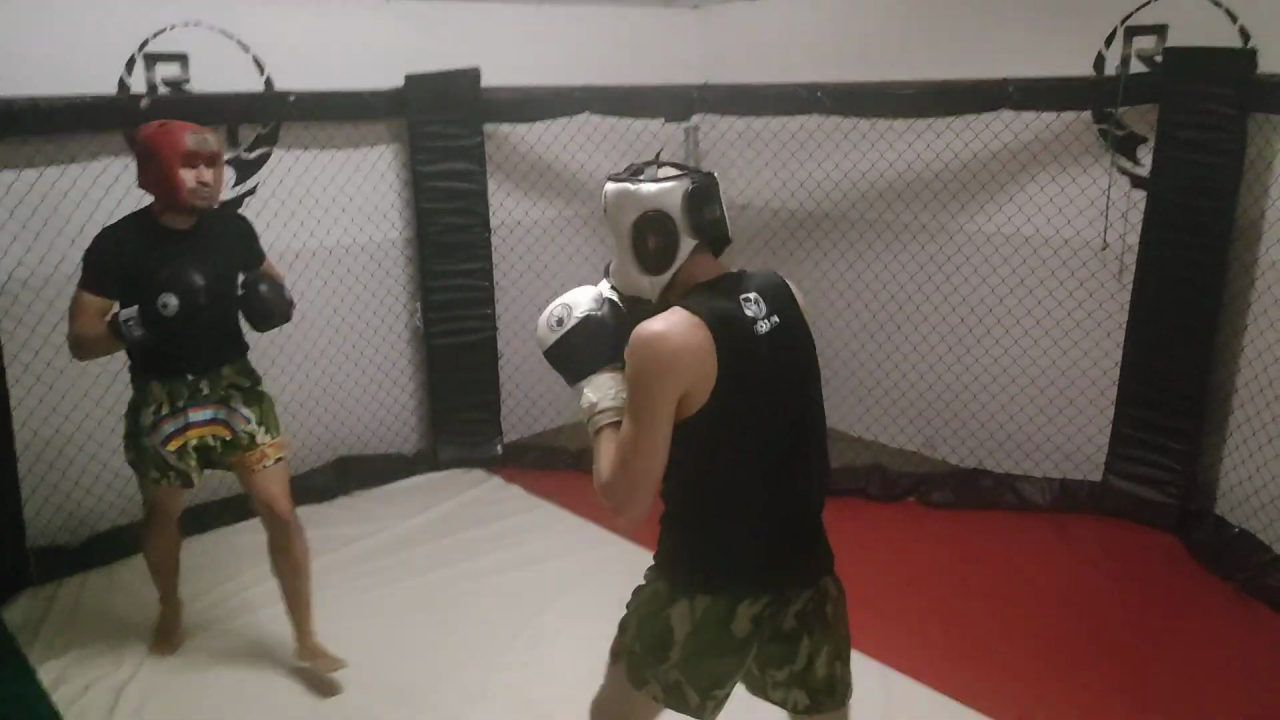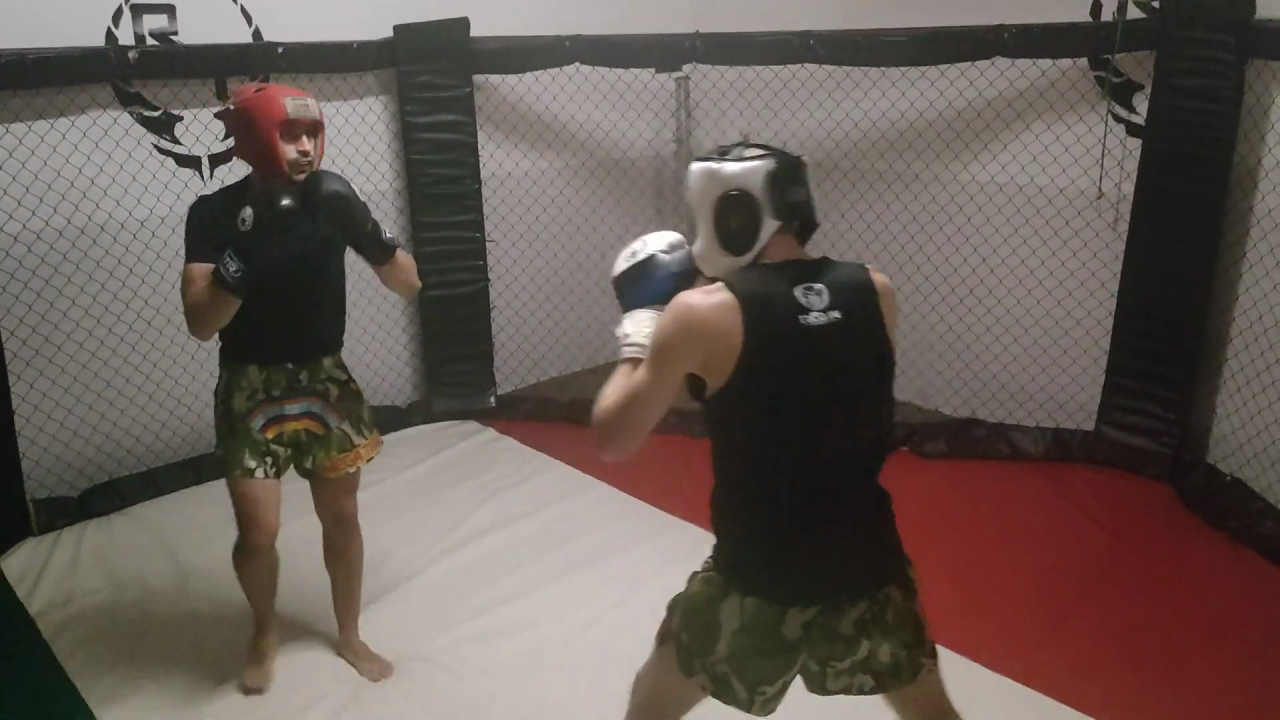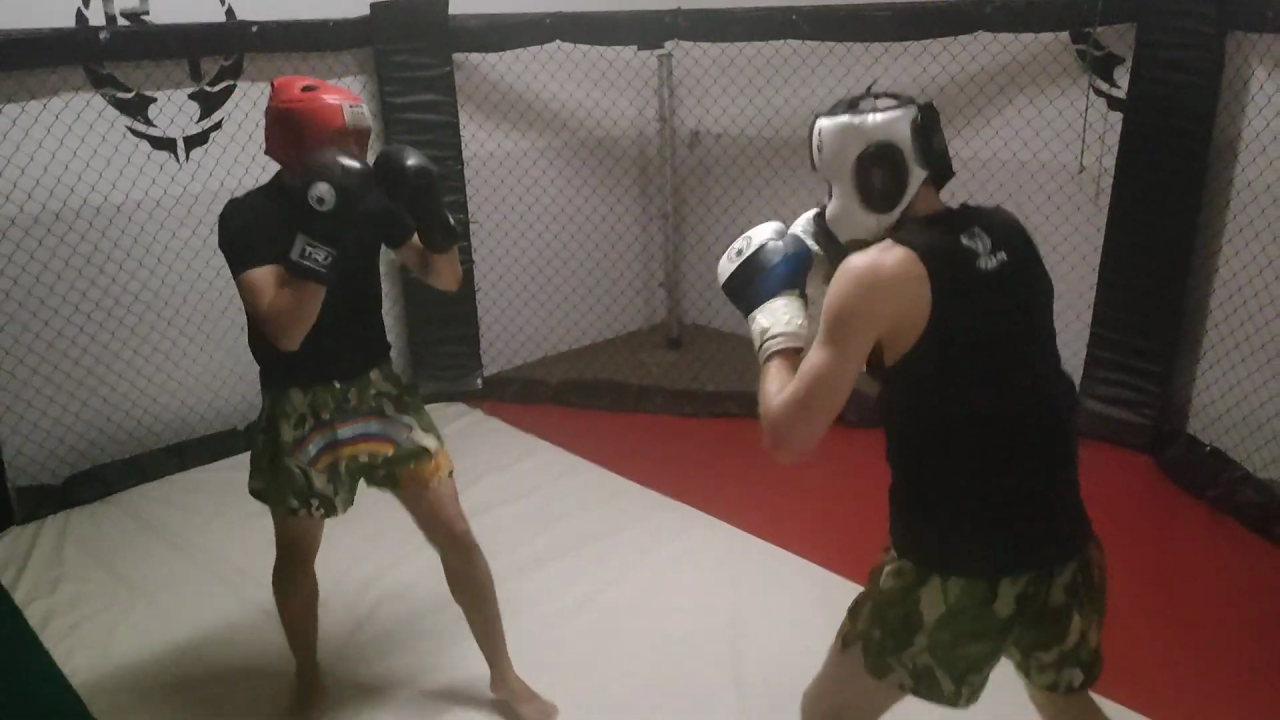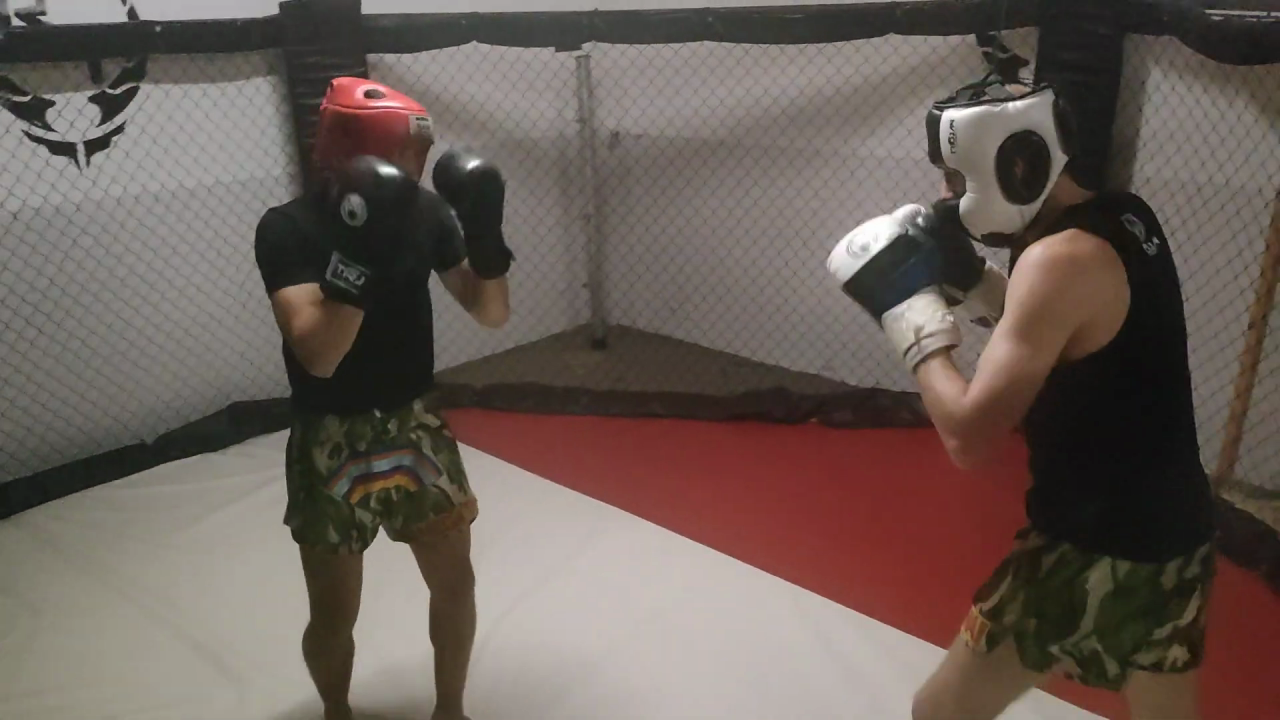
dt=0.5s
person 1, frame 1
left shoulder: (231, 229)
right shoulder: (116, 244)
left elbow: (268, 281)
right elbow: (81, 342)
left wrist: (273, 299)
right wrist: (143, 319)
left hip: (233, 384)
right hip: (163, 398)
left knee: (280, 511)
right knee: (161, 518)
left ankle: (306, 638)
right ankle: (171, 607)
person 1, frame 2
left shoulder: (329, 200)
right shoulder: (214, 214)
left elbow: (408, 286)
right elbow: (200, 323)
left wrist: (367, 231)
right wrist: (243, 256)
left hip: (326, 378)
right hip: (253, 387)
left knee: (341, 516)
right knee: (259, 532)
left ankle: (348, 635)
right ankle: (263, 630)
person 1, frame 3
left shoulder: (374, 196)
right shoulder: (247, 217)
left elbow: (446, 277)
right elbow: (287, 329)
left wrist: (432, 213)
right wrist: (321, 232)
left hip: (377, 391)
right hip: (301, 411)
left knee: (454, 534)
right knee: (297, 554)
person 1, frame 4
left shoulder: (423, 212)
right shoulder: (287, 230)
left elbow: (491, 313)
right elbow: (319, 357)
left wrist: (486, 234)
right wrist: (357, 253)
left hip: (416, 426)
right hip: (332, 441)
left knee: (453, 581)
right knee: (335, 615)
person 2, frame 1
left shoulder: (662, 338)
right shoulder: (782, 296)
left elbow: (626, 505)
left wrist: (601, 386)
left hip: (703, 590)
right hip: (804, 576)
person 2, frame 2
left shoulder: (702, 313)
right shoulder: (875, 292)
left elbow: (612, 440)
left wrist: (640, 321)
left hip: (758, 586)
right hip: (868, 571)
person 2, frame 3
left shoulder: (875, 275)
right shoulder: (1009, 236)
left elbow: (787, 433)
left wrist: (775, 309)
left hip: (952, 568)
right hip: (1061, 547)
person 2, frame 4
left shoulder: (1058, 261)
right shoulder: (1128, 220)
left elbow: (970, 439)
left wrist: (913, 311)
right wrist: (975, 285)
left hip: (1094, 552)
right hip: (1177, 536)
